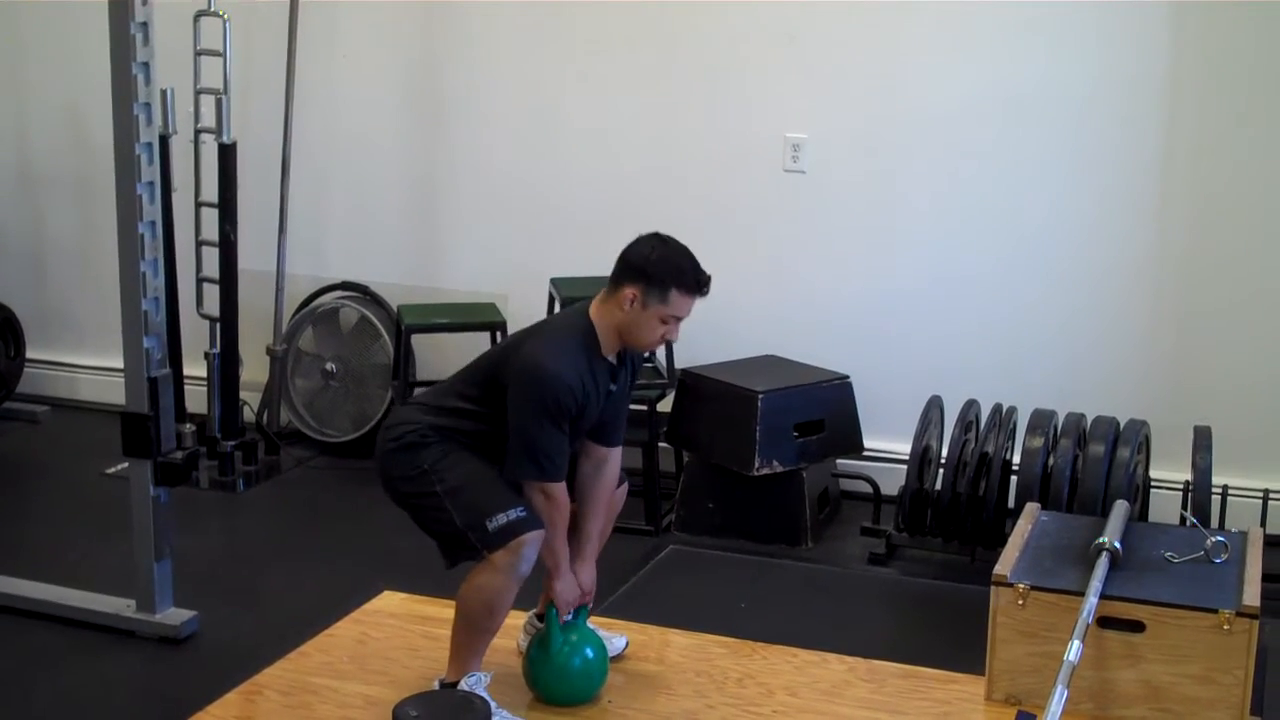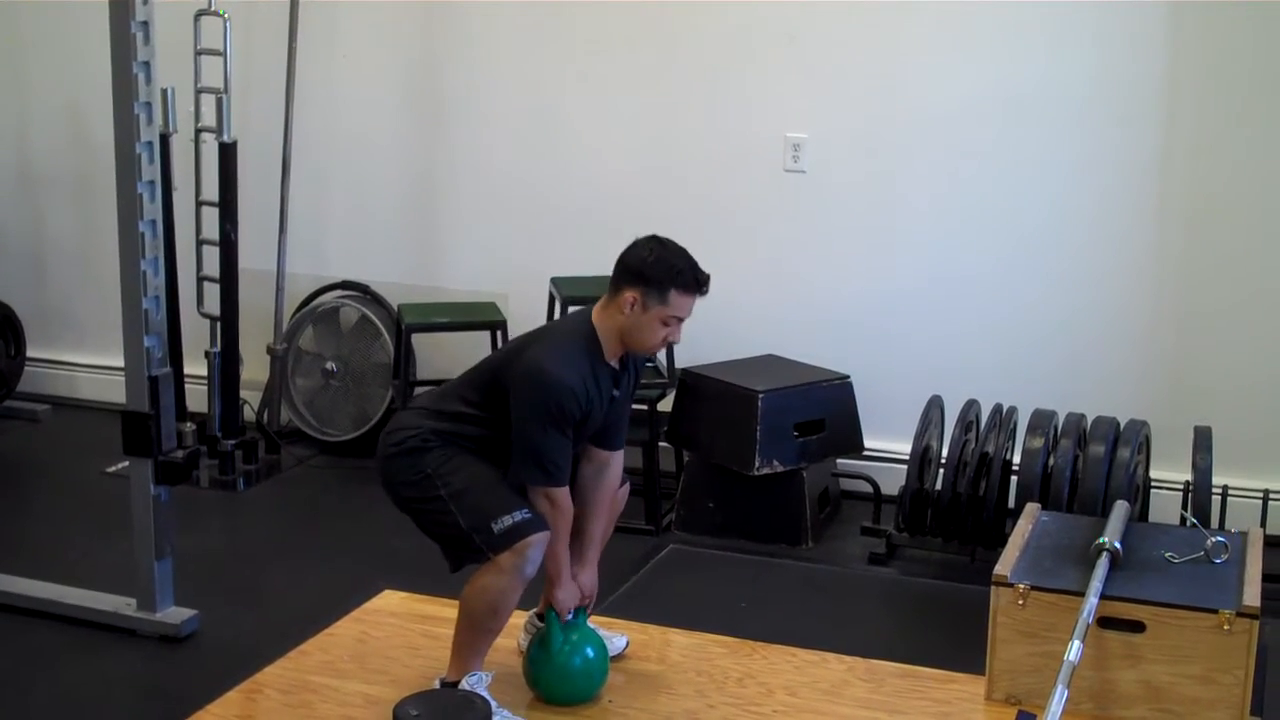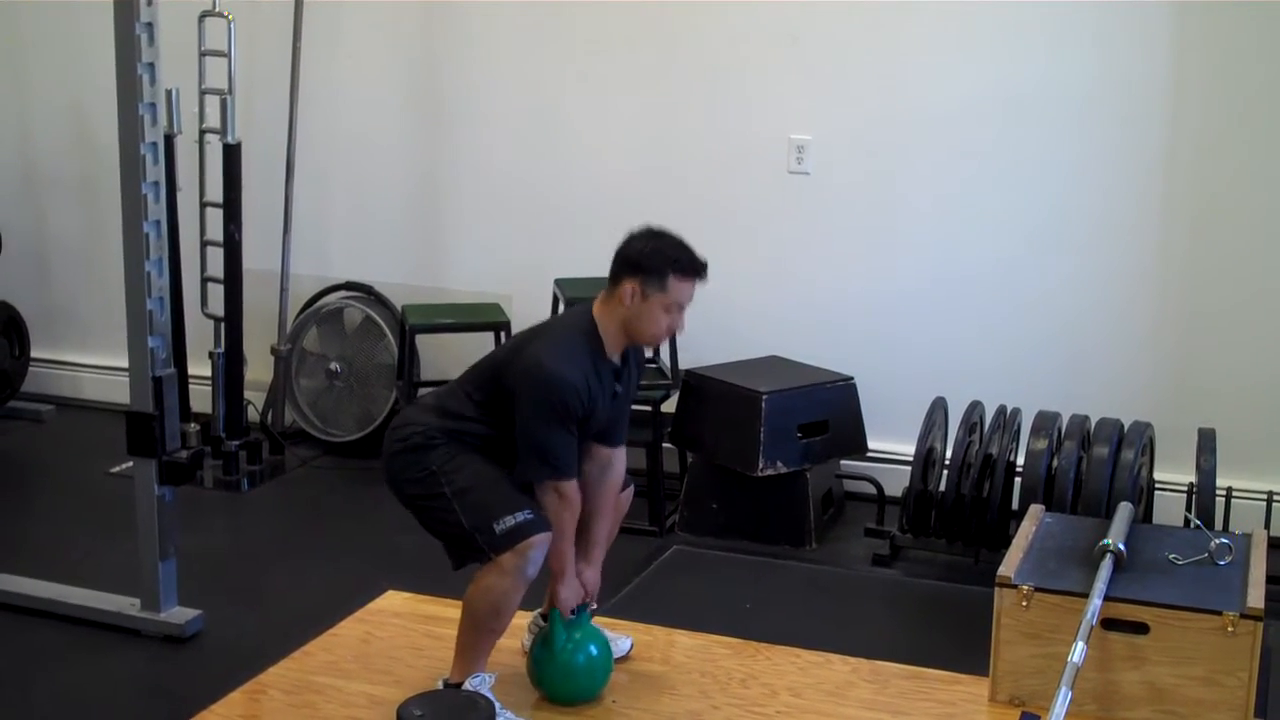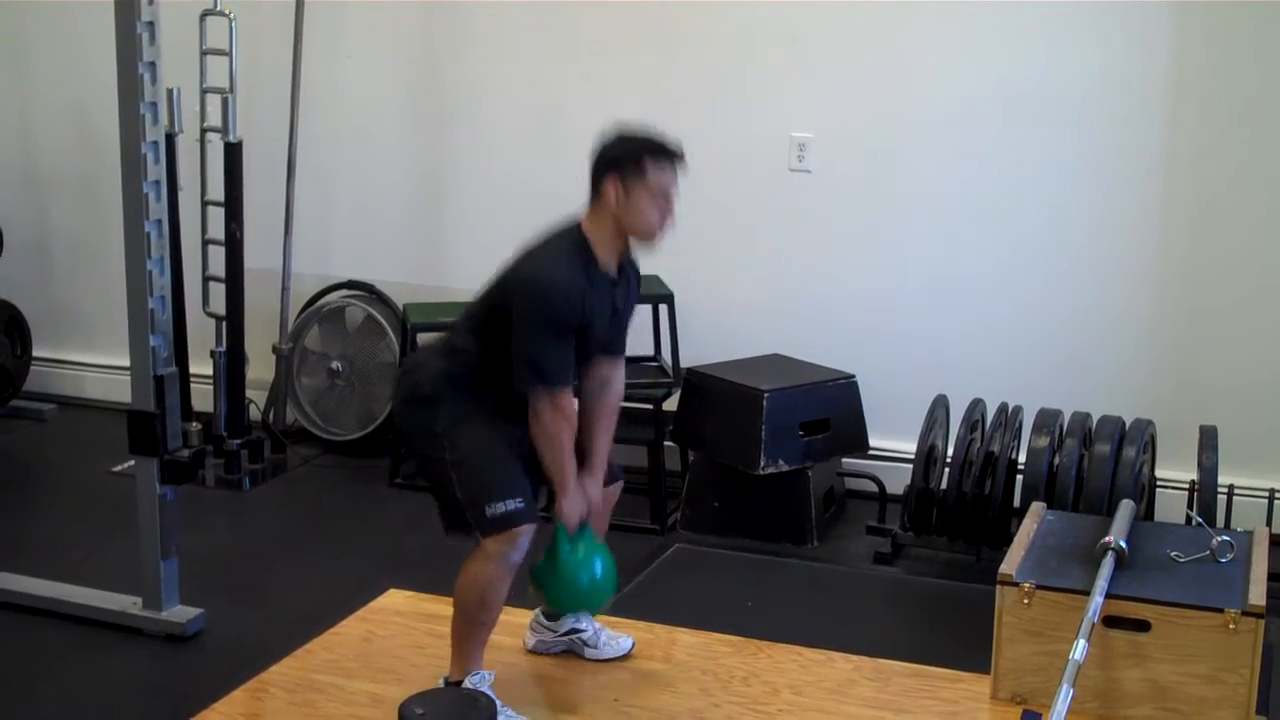
dt=0.2s
person 1, frame 1
left shoulder: (621, 351)
right shoulder: (550, 366)
left elbow: (601, 457)
right elbow: (545, 489)
left wrist: (584, 560)
right wrist: (559, 573)
left hip: (495, 444)
right hip: (423, 447)
left knee: (611, 488)
right knee: (518, 541)
left ankle: (548, 621)
person 1, frame 2
left shoulder: (623, 355)
right shoulder: (553, 372)
left elbow: (603, 462)
right elbow: (550, 495)
left wrist: (586, 564)
right wrist: (561, 578)
left hip: (498, 448)
right hip: (425, 452)
left knee: (615, 490)
right knee: (524, 545)
left ankle: (547, 622)
person 1, frame 3
left shoulder: (624, 353)
right shoulder: (555, 369)
left elbow: (605, 459)
right elbow: (558, 489)
left wrist: (591, 562)
right wrist: (564, 575)
left hip: (500, 448)
right hip: (428, 449)
left knee: (617, 492)
right knee: (526, 545)
left ankle: (554, 622)
person 1, frame 4
left shoulder: (622, 271)
right shoulder: (550, 281)
left elbow: (605, 373)
right elbow: (552, 403)
left wrist: (592, 476)
right wrist: (567, 492)
left hip: (507, 397)
right hip: (442, 399)
left knee: (603, 486)
right knee: (512, 529)
left ankle: (558, 618)
